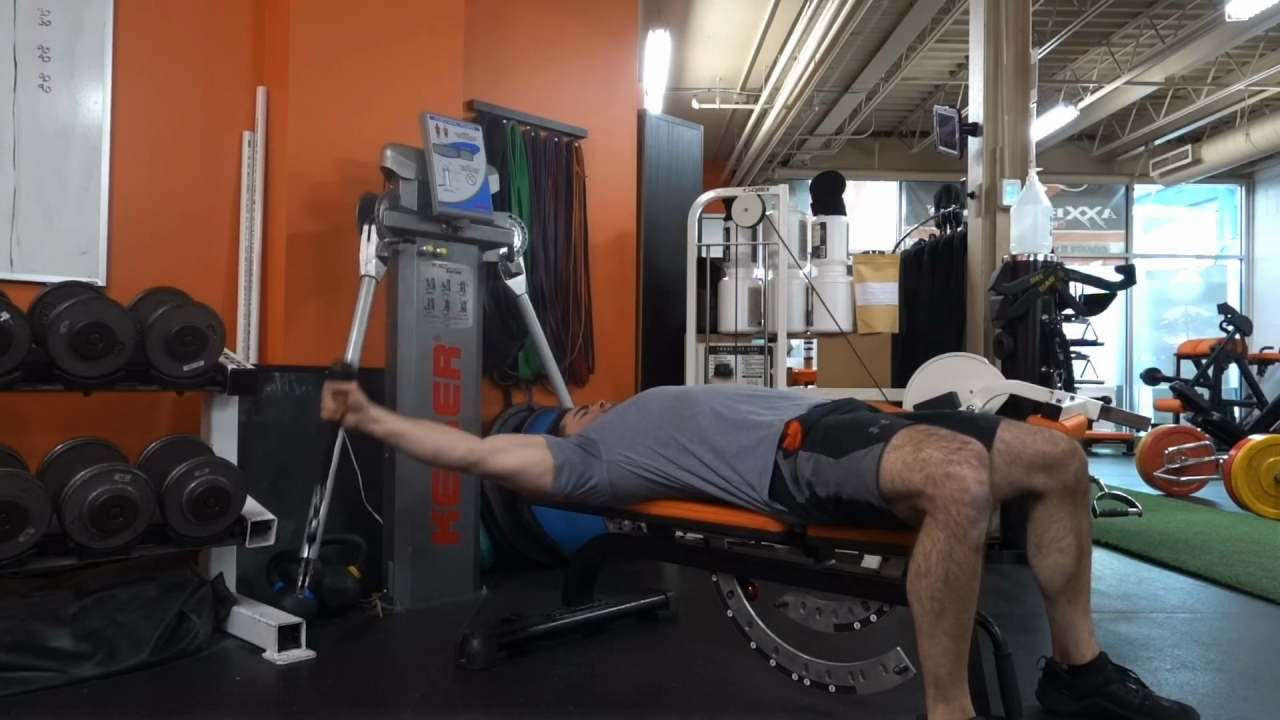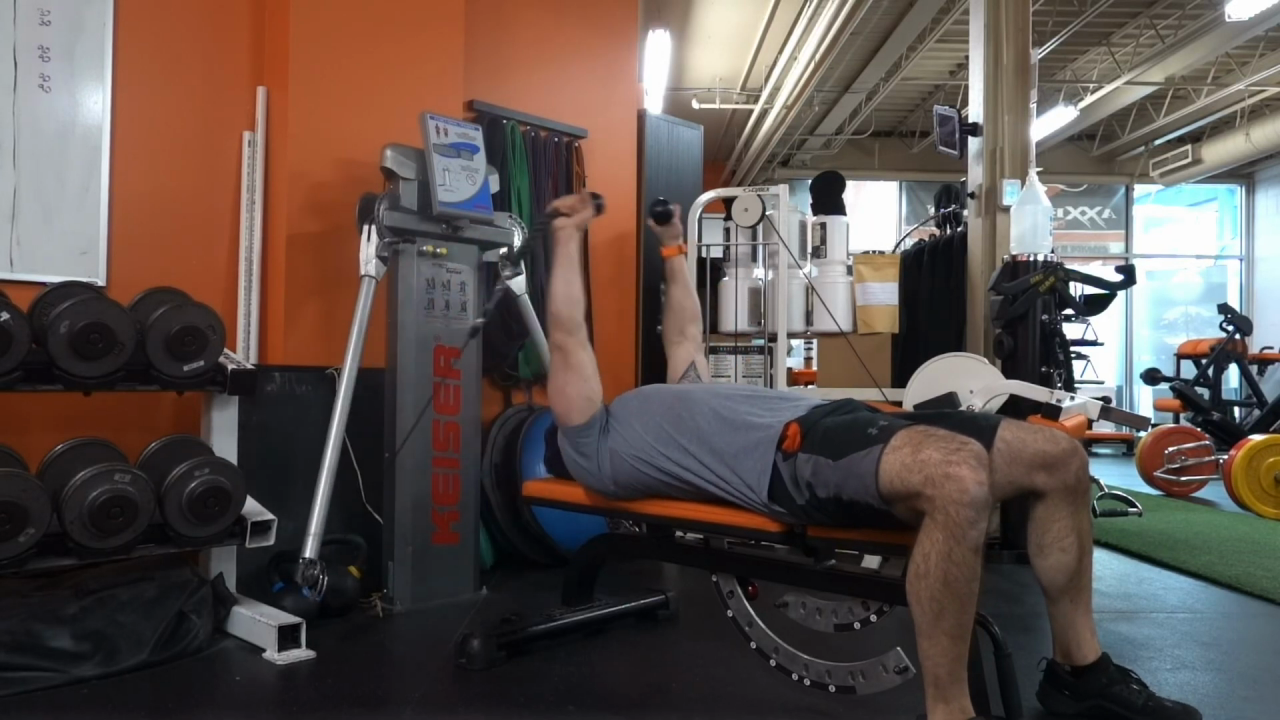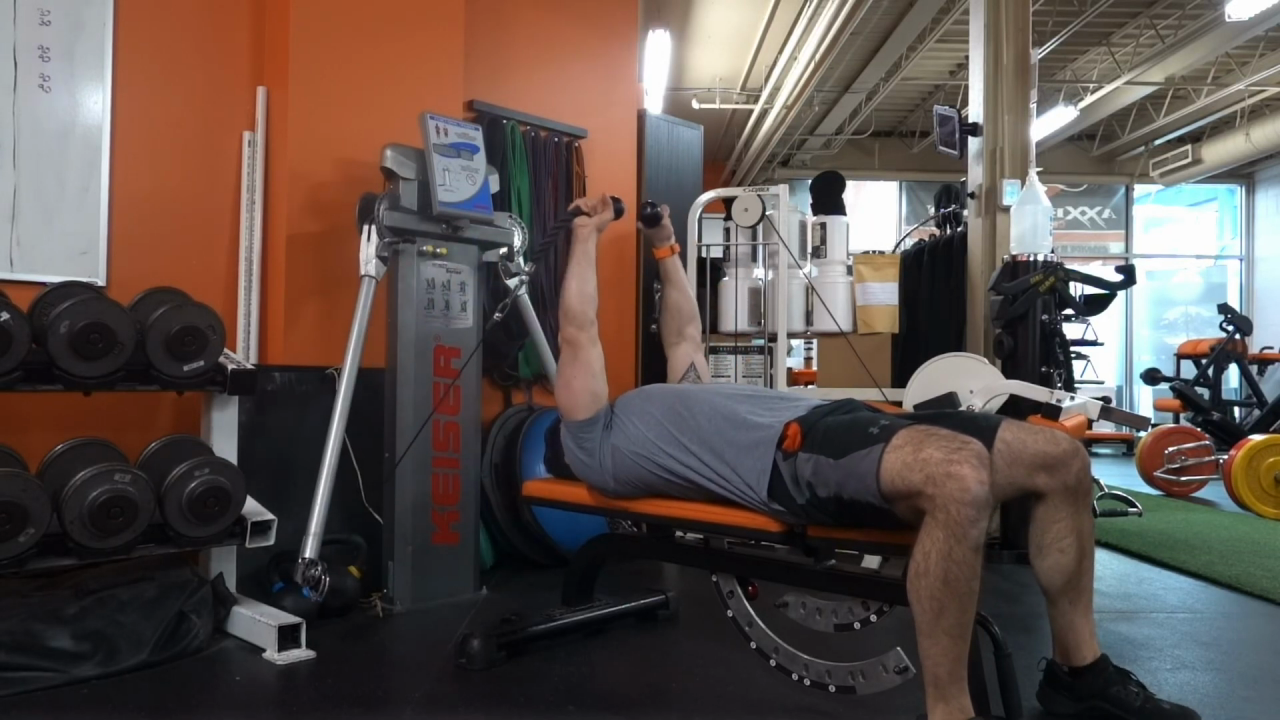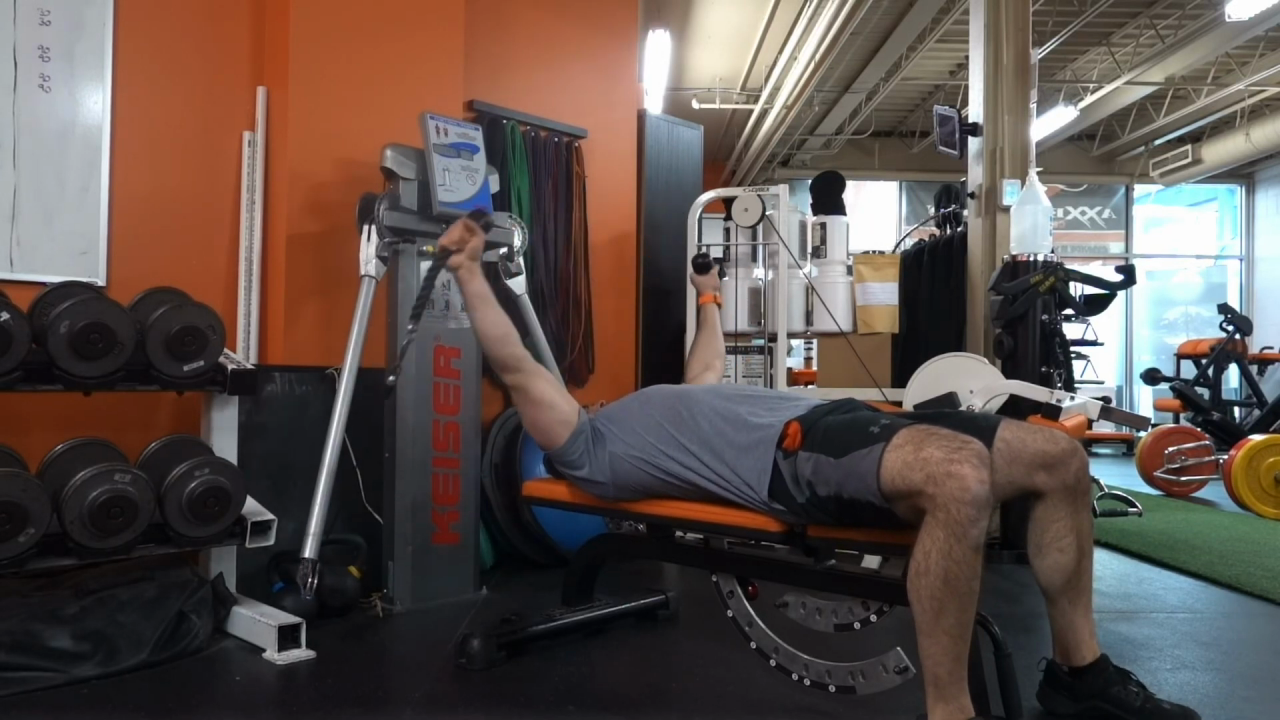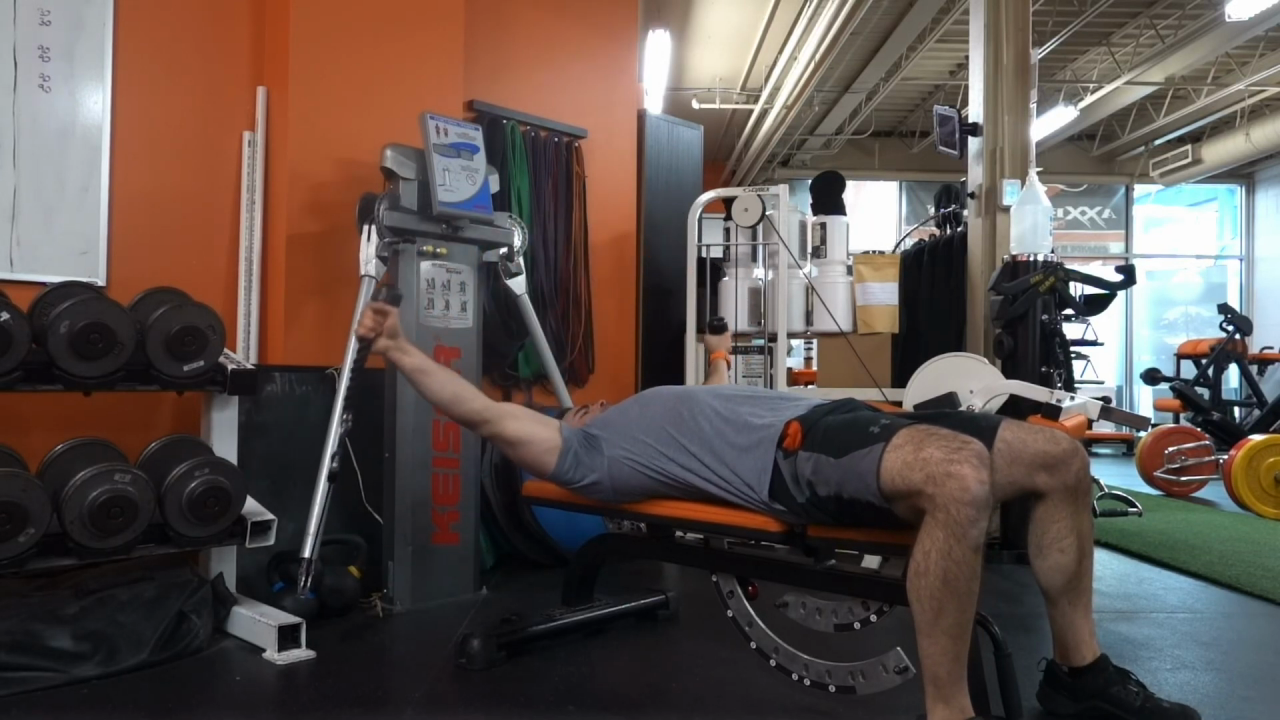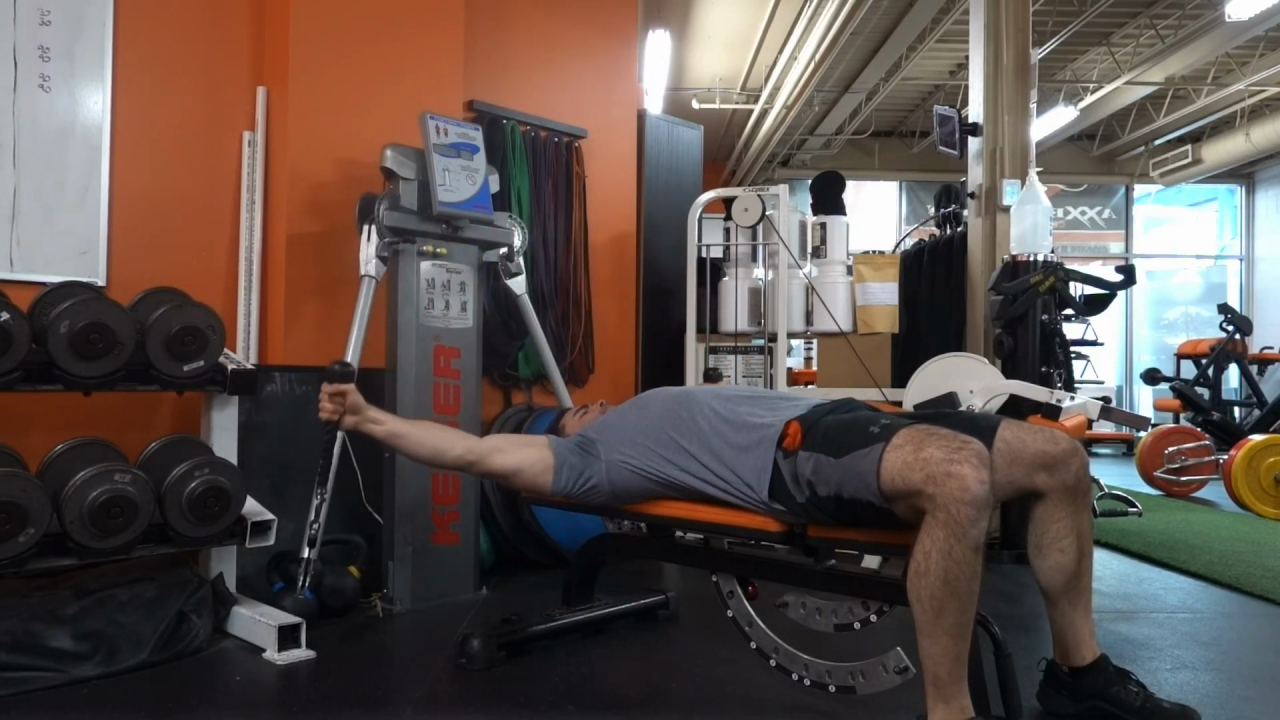
dt=0.5s
person 1, frame 1
left shoulder: (638, 416)
right shoulder: (588, 458)
right elbow: (487, 453)
left wrist: (724, 393)
right wrist: (371, 417)
left hip: (829, 416)
right hip: (791, 453)
left knee: (1058, 459)
right knee: (962, 478)
person 1, frame 2
left shoulder: (670, 401)
right shoulder: (597, 450)
left elbow: (685, 335)
right elbow: (568, 342)
left wrist: (671, 253)
right wrist: (568, 236)
left hip: (831, 419)
right hip: (786, 456)
left knee: (1059, 459)
right knee: (960, 480)
person 1, frame 3
left shoulder: (666, 403)
right shoulder: (598, 449)
left elbow: (685, 332)
right elbow: (576, 337)
left wrist: (666, 252)
right wrist: (586, 236)
left hip: (835, 418)
right hip: (791, 454)
left knee: (1060, 459)
right knee: (961, 478)
person 1, frame 4
left shoulder: (649, 410)
right shoulder: (593, 452)
left elbow: (705, 375)
right elbow: (519, 372)
left wrist: (710, 306)
right wrist: (469, 273)
left hip: (834, 415)
right hip: (790, 453)
left knee: (1059, 459)
right knee: (961, 479)
person 1, frame 5
left shoulder: (641, 415)
right shoulder: (589, 454)
right elbow: (489, 416)
left wrist: (718, 358)
right wrist: (398, 348)
left hip: (838, 416)
right hip: (792, 452)
left knee: (1059, 460)
right knee: (962, 478)
person 1, frame 6
left shoulder: (642, 416)
right shoulder: (584, 459)
right elbow: (481, 450)
left wrist: (720, 390)
right wrist: (369, 418)
left hip: (831, 416)
right hip: (792, 454)
left knee: (1058, 458)
right knee: (961, 479)
